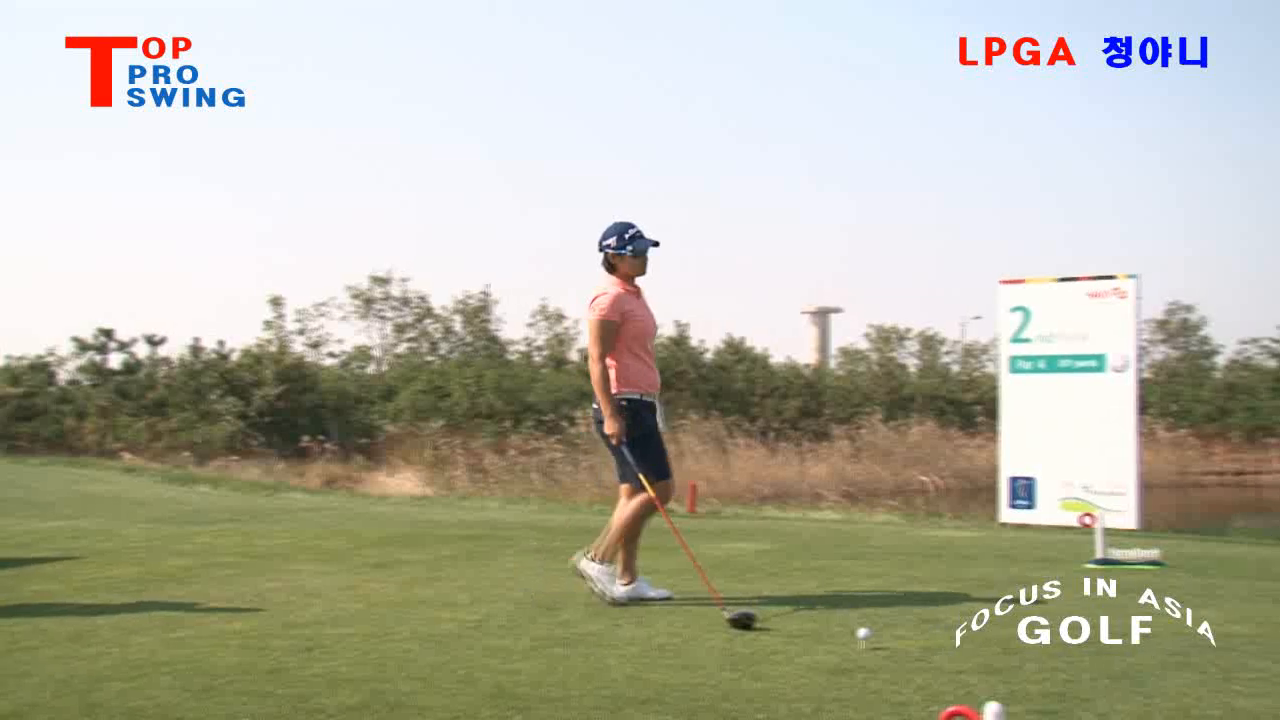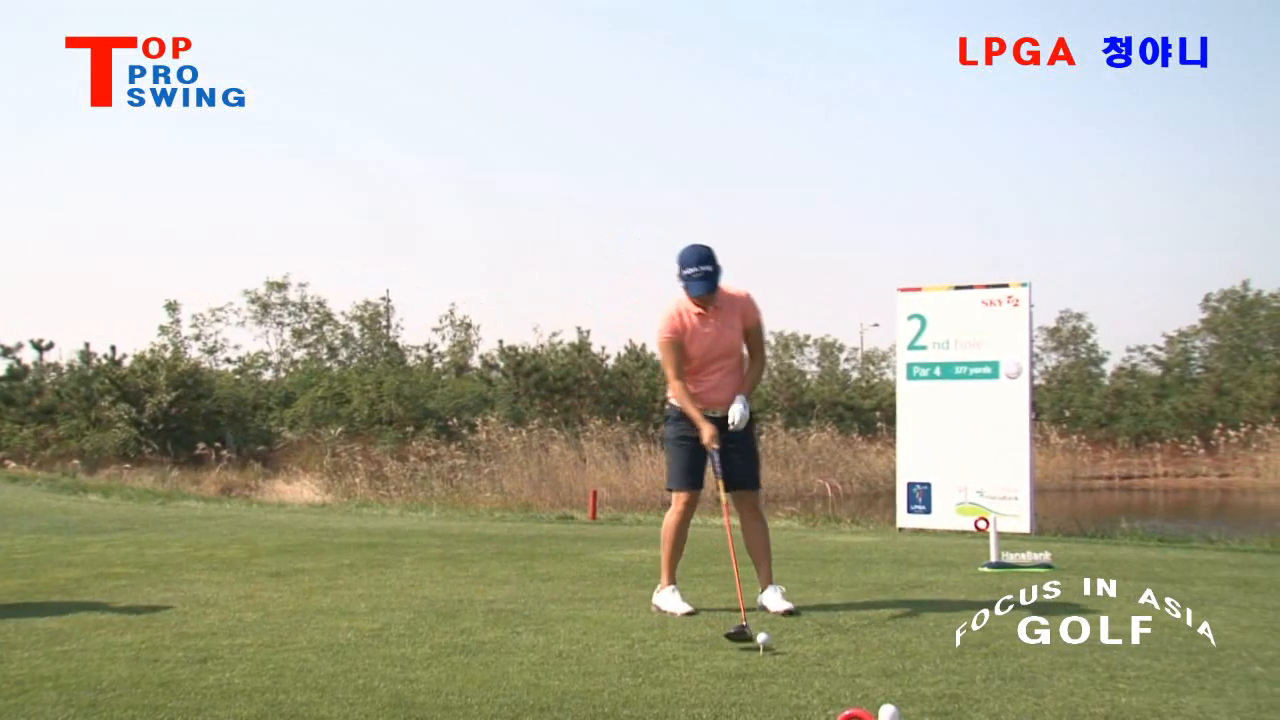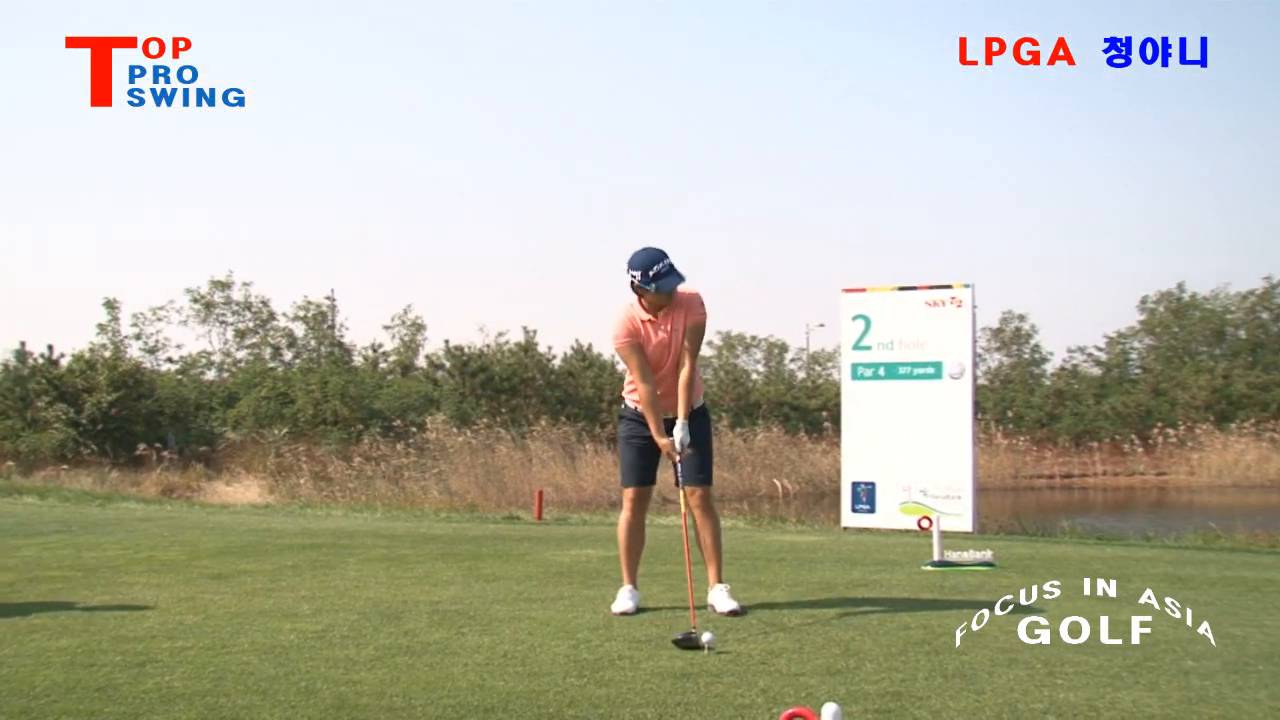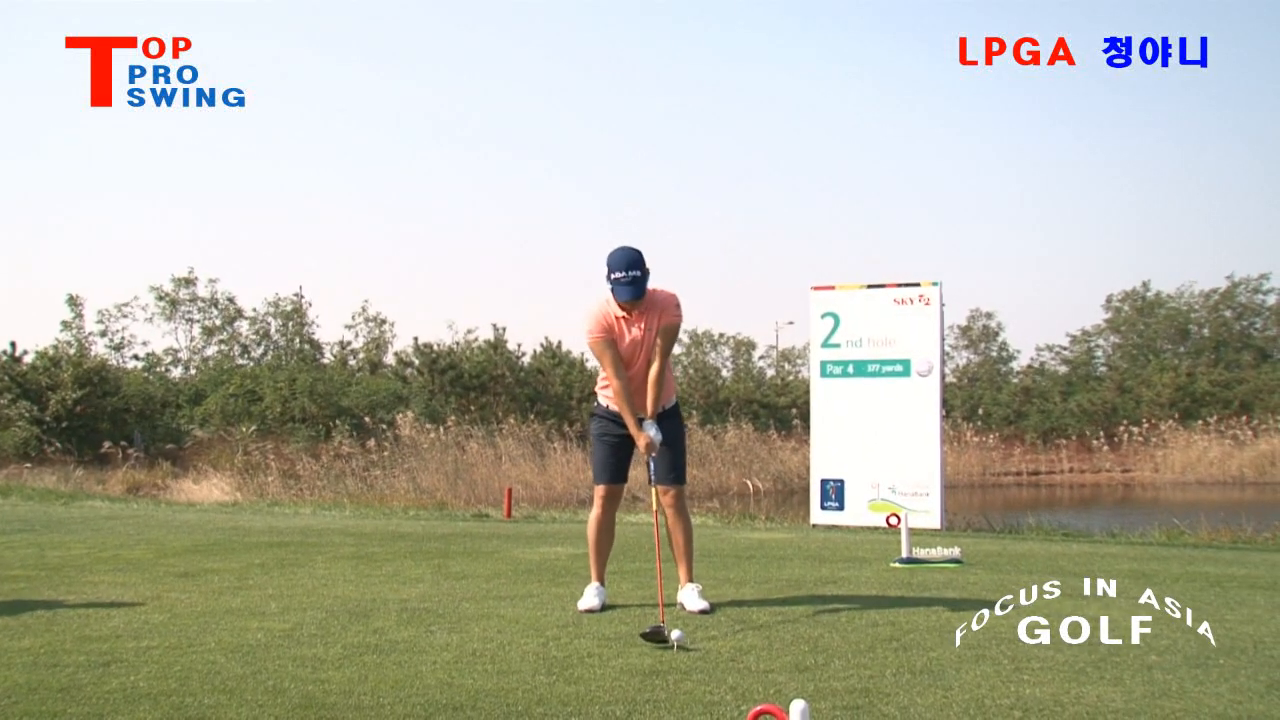
dt=1s
person 1, frame 1
left shoulder: (633, 294)
right shoulder: (610, 299)
right elbow: (597, 361)
left wrist: (653, 403)
right wrist: (610, 415)
left hip: (640, 405)
right hip: (625, 406)
left knee: (634, 492)
right knee: (656, 491)
left ankle: (626, 580)
right ankle: (598, 558)
person 1, frame 2
left shoulder: (742, 303)
right shoulder: (673, 318)
left elbow: (757, 354)
right elbow: (676, 380)
left wrist: (743, 397)
right wrist: (702, 424)
left hip: (733, 416)
right hip: (687, 418)
left knee: (749, 501)
right knee: (684, 501)
left ankle: (768, 588)
right ankle: (665, 588)
person 1, frame 3
left shoulder: (692, 303)
right shoulder: (626, 323)
left elbow: (688, 365)
right elbow: (643, 383)
left wrist: (682, 423)
right wrist: (659, 437)
left hip: (690, 413)
right hip: (639, 417)
left knee: (700, 497)
right knee: (634, 500)
left ankle: (717, 587)
right ankle: (628, 588)
person 1, frame 4
left shoulder: (668, 304)
right shoulder: (600, 318)
left elbow: (657, 365)
right elbow: (617, 379)
left wrist: (651, 421)
right wrist: (636, 433)
left hip: (663, 411)
right hip: (612, 414)
left knee: (673, 495)
right knee: (604, 497)
left ankle: (688, 586)
right ankle: (596, 585)
